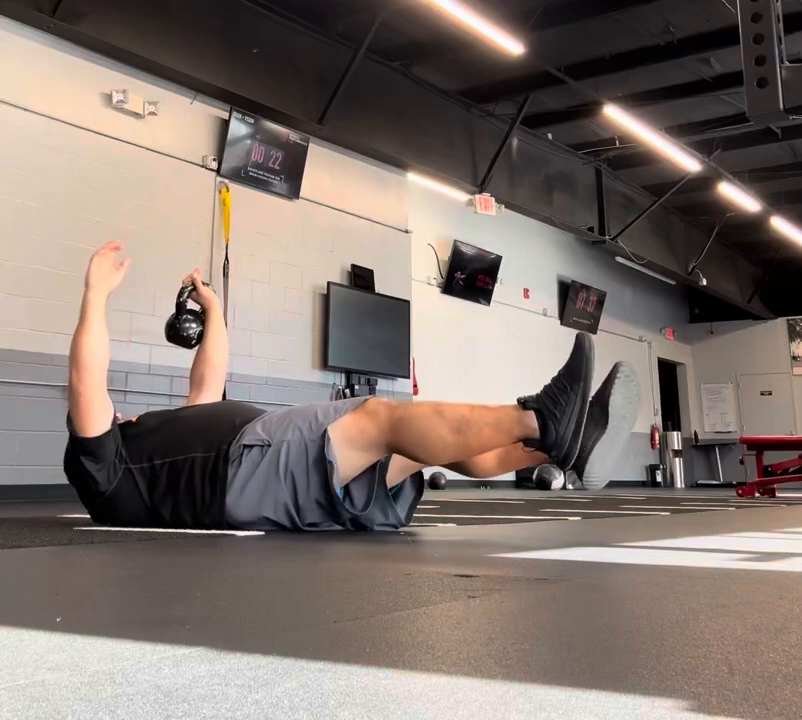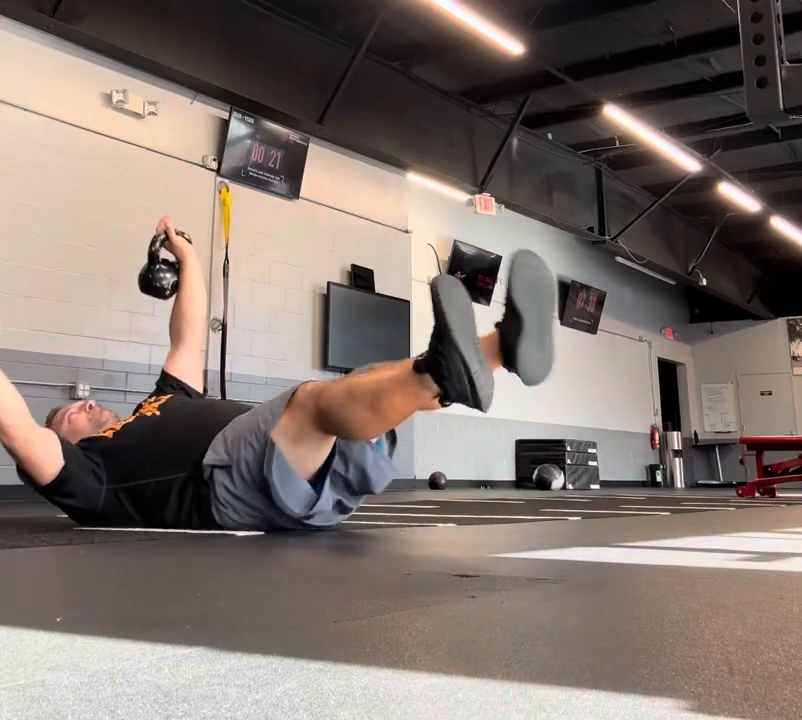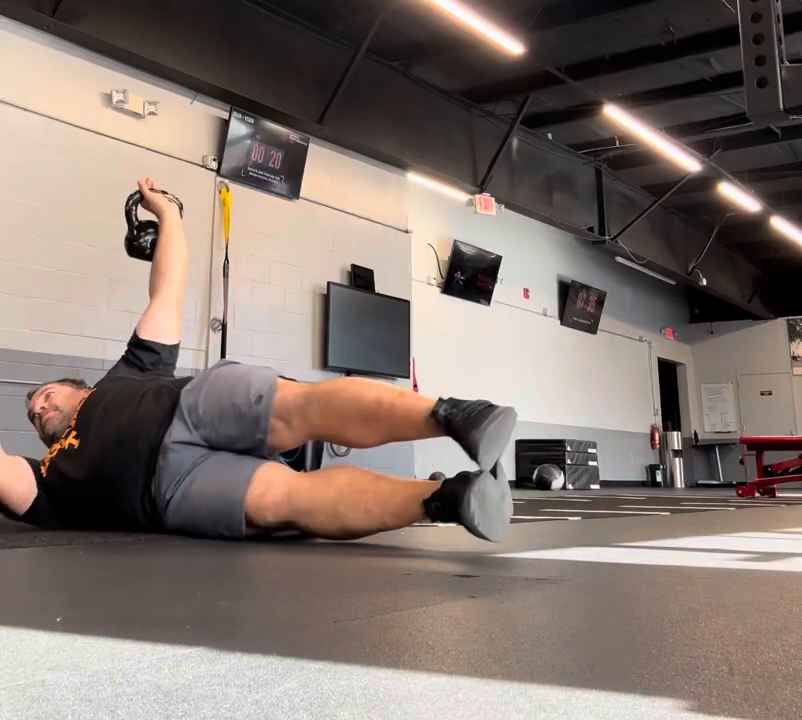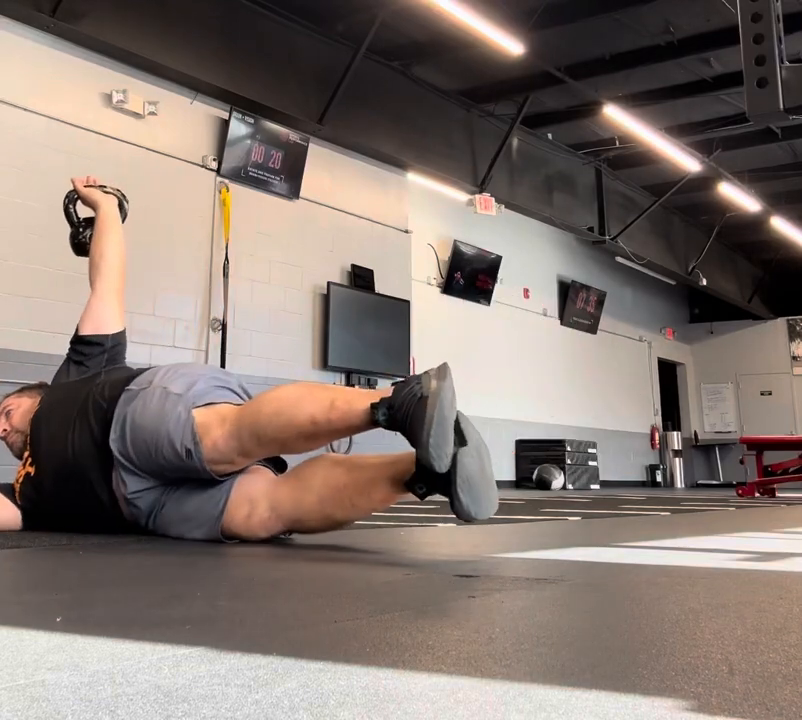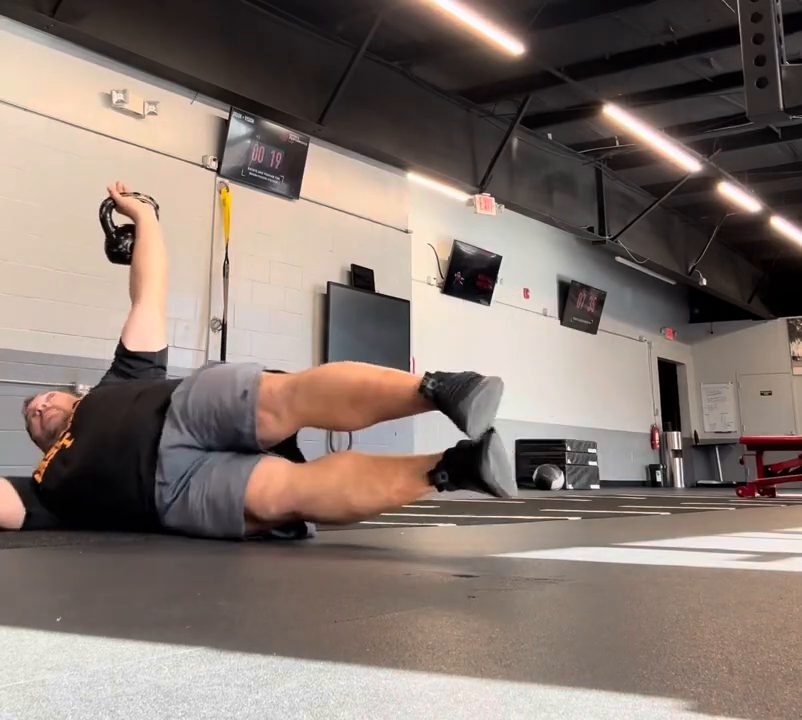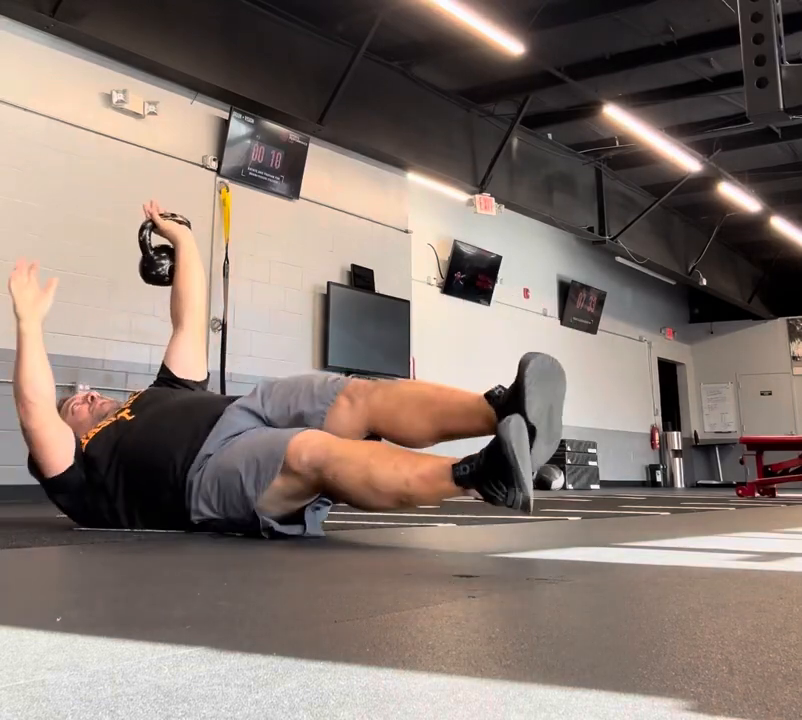
dt=0.7s
person 1, frame 1
left shoulder: (172, 434)
right shoulder: (105, 468)
left elbow: (208, 384)
right elbow: (87, 386)
left wrist: (213, 308)
right wrist: (96, 296)
left hip: (311, 489)
right hip: (248, 465)
left knee: (454, 443)
right knee: (380, 416)
left ankle: (569, 440)
right ankle: (540, 420)
person 1, frame 2
left shoulder: (160, 408)
right shoulder: (86, 470)
left elbow: (190, 340)
left wrist: (187, 257)
left hip: (306, 473)
right hip: (232, 479)
left knee: (400, 379)
right knee: (318, 399)
left ankle: (507, 344)
right ankle: (442, 374)
person 1, frame 3
left shoulder: (126, 376)
right shoulder: (53, 480)
left elbow: (166, 297)
left wrist: (168, 216)
right hip: (179, 482)
left knee: (302, 405)
right knee: (282, 497)
left ankle: (452, 416)
right ankle: (447, 498)
person 1, frame 4
left shoulder: (77, 376)
left elbow: (106, 286)
left wrist: (104, 207)
right hip: (155, 497)
left knee: (230, 437)
right knee: (265, 509)
right ankle: (428, 471)
person 1, frame 5
left shoulder: (122, 383)
right shoulder: (54, 486)
left elbow: (148, 300)
left wrist: (144, 217)
right hip: (178, 487)
left knee: (283, 398)
right knee: (283, 489)
left ankle: (437, 390)
right ankle: (452, 467)
person 1, frame 6
left shoulder: (159, 398)
right shoulder: (82, 472)
left elbow: (190, 323)
right elbow: (36, 412)
left wrist: (182, 239)
right wrist: (28, 323)
right hip: (212, 471)
left knee: (364, 398)
right knee: (312, 453)
left ankle: (503, 410)
right ankle: (479, 474)
